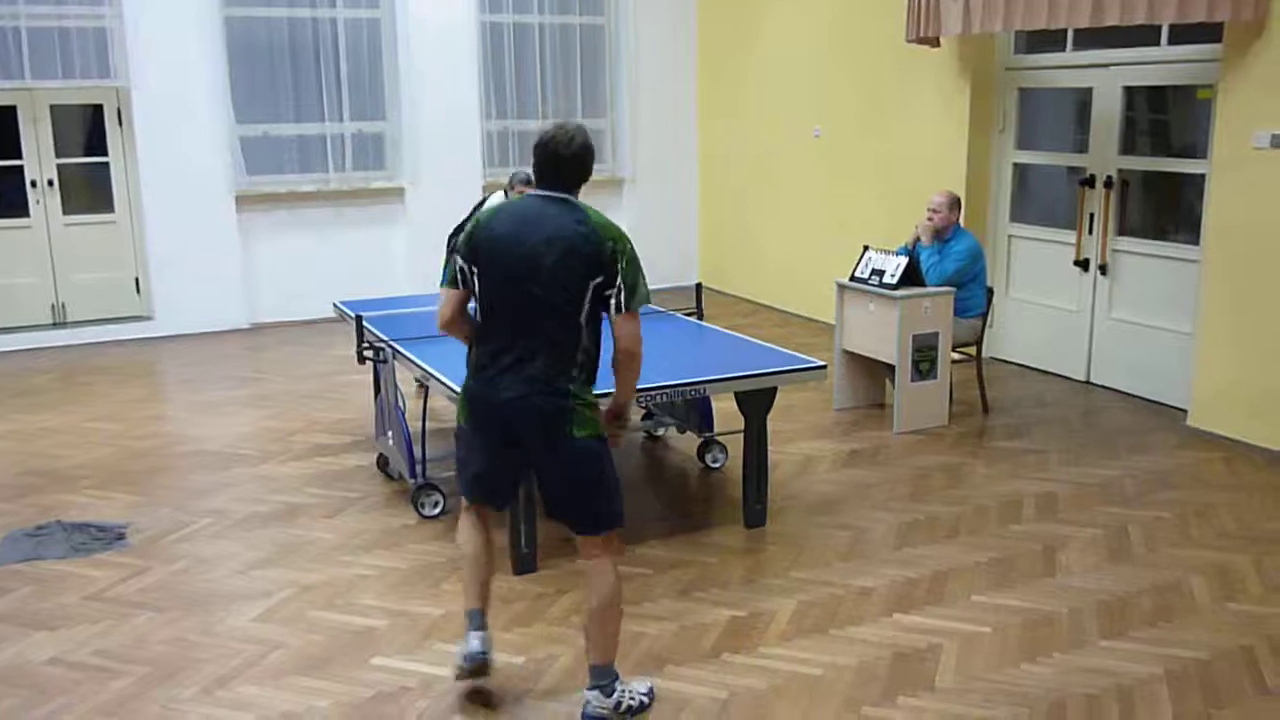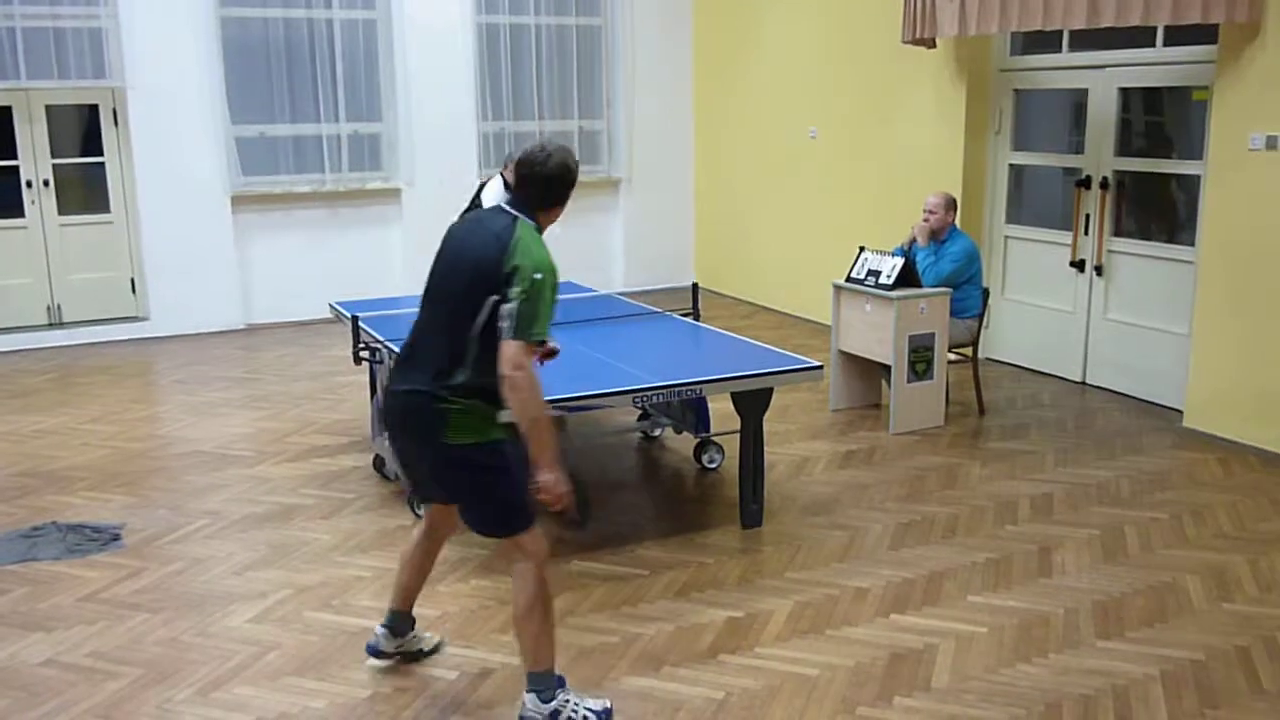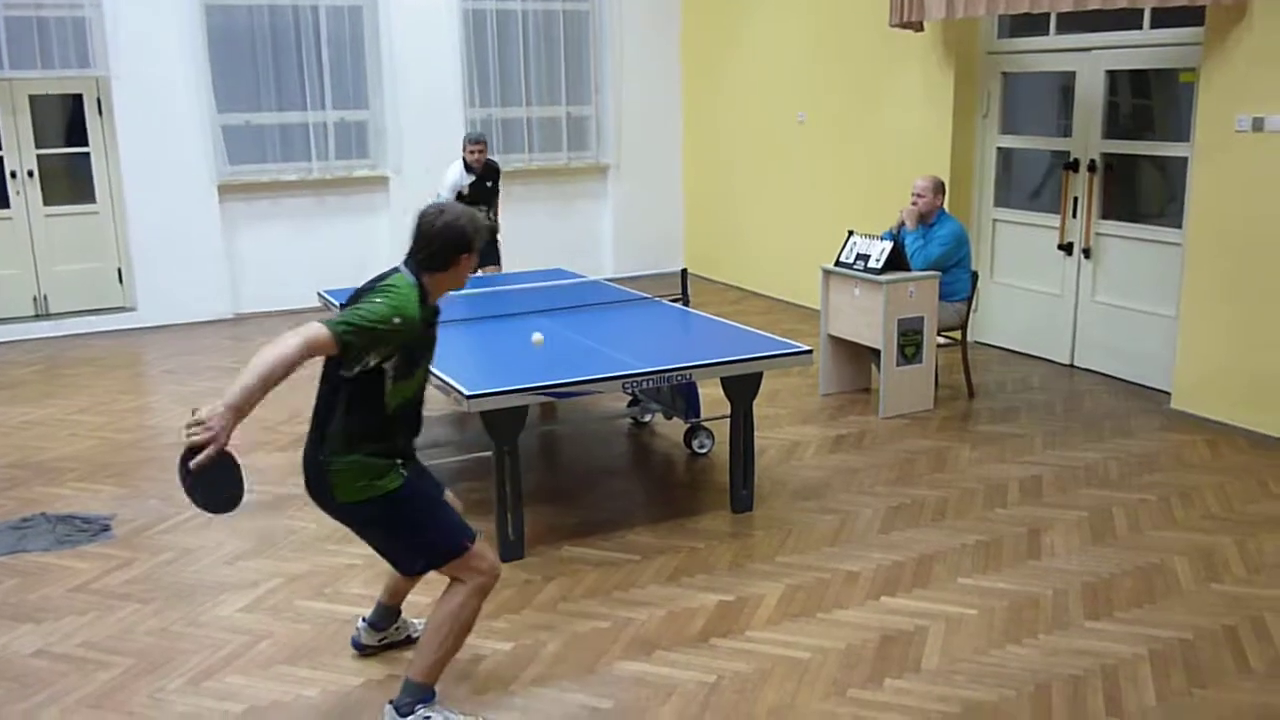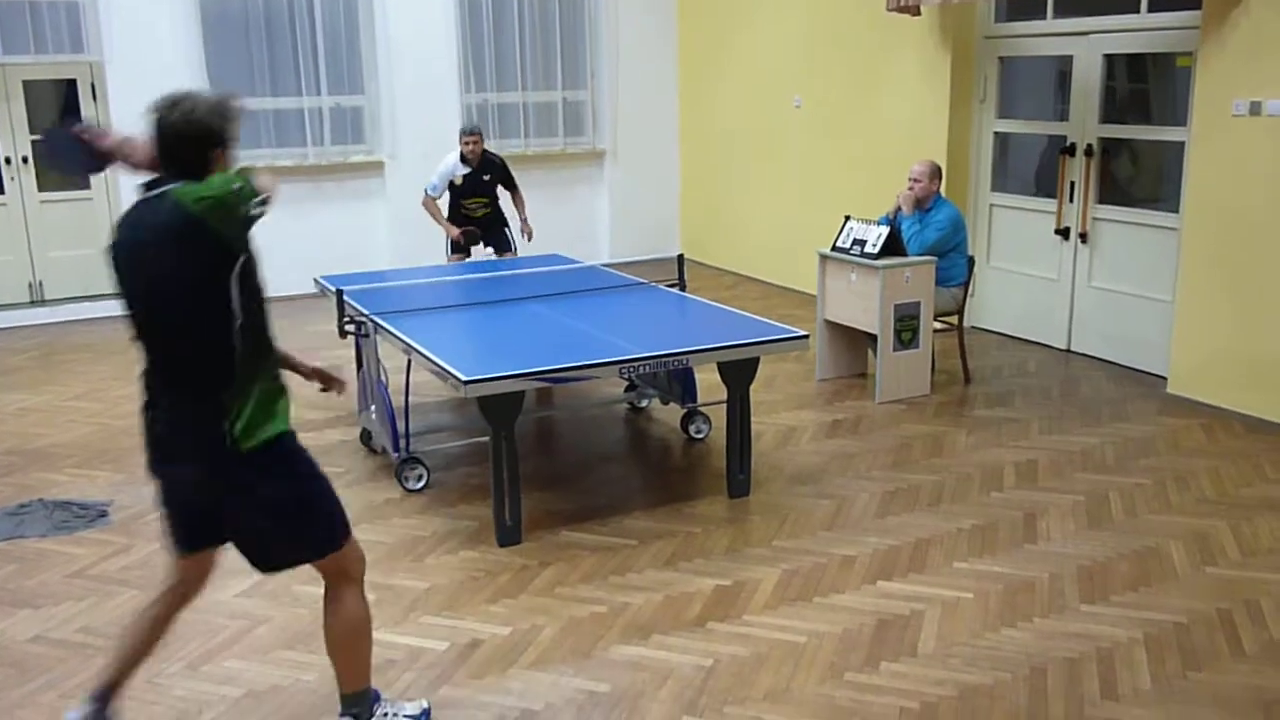
dt=0.4s
person 1, frame 1
left shoulder: (484, 224)
right shoulder: (607, 238)
left elbow: (449, 318)
right elbow: (627, 346)
right wrist: (622, 403)
left hip: (487, 402)
right hip: (564, 410)
left knee: (475, 514)
right knee: (601, 548)
left ankle: (475, 634)
person 1, frame 2
left shoulder: (473, 226)
right shoulder: (534, 262)
right elbow: (514, 373)
right wrist: (548, 465)
left hip: (406, 401)
right hip: (453, 418)
left knee: (443, 511)
right knee: (531, 549)
left ankle: (394, 630)
person 1, frame 3
left shoulder: (402, 289)
right shoulder: (399, 309)
right elbow: (295, 343)
right wrist: (228, 410)
left hip: (366, 457)
right hip: (361, 472)
left knee: (439, 516)
right knee: (478, 570)
left ankle: (381, 624)
person 1, frame 4
left shoulder: (127, 230)
right shoulder: (211, 202)
right elbow: (261, 187)
left wrist: (293, 362)
right wrist: (136, 150)
left hip: (172, 442)
right hip: (245, 440)
left knee: (189, 576)
right knee: (345, 568)
